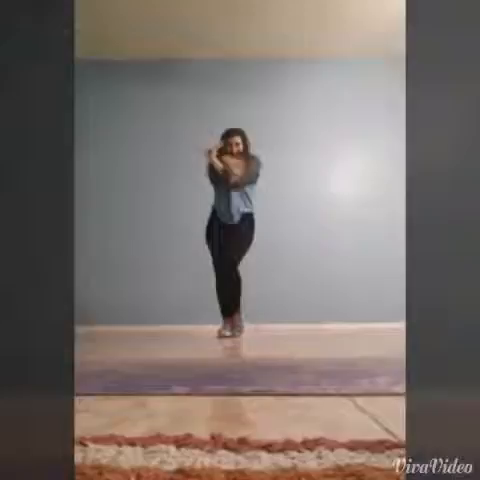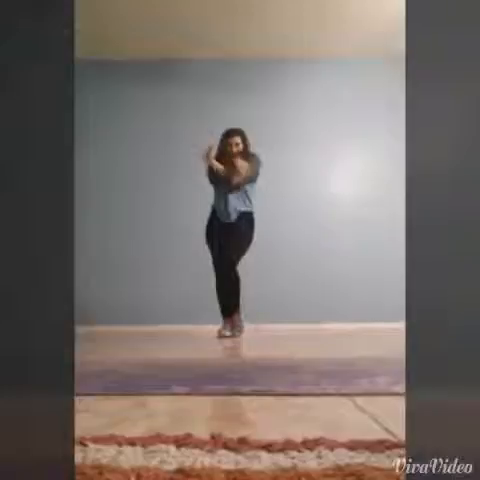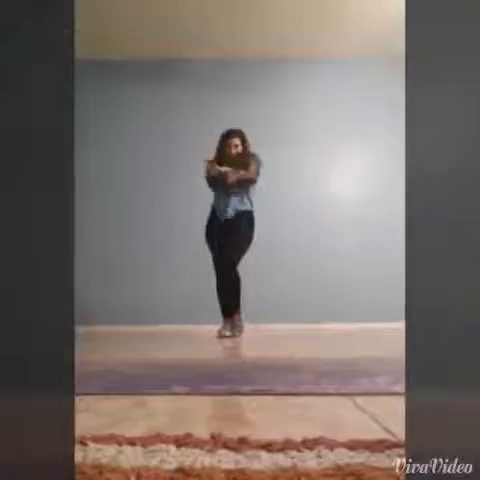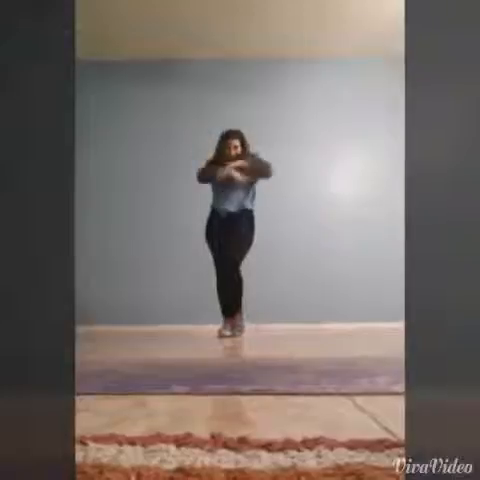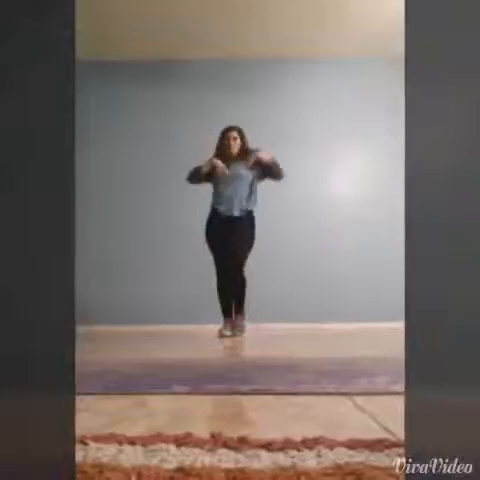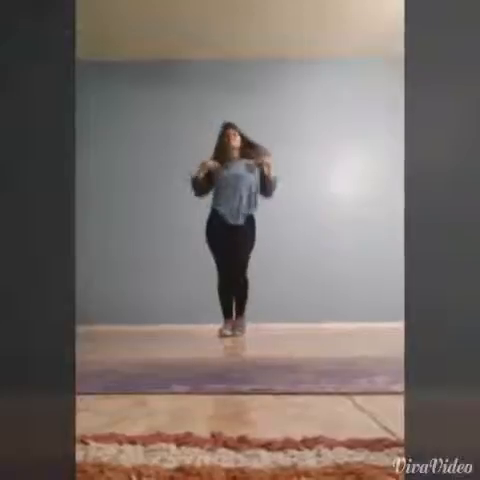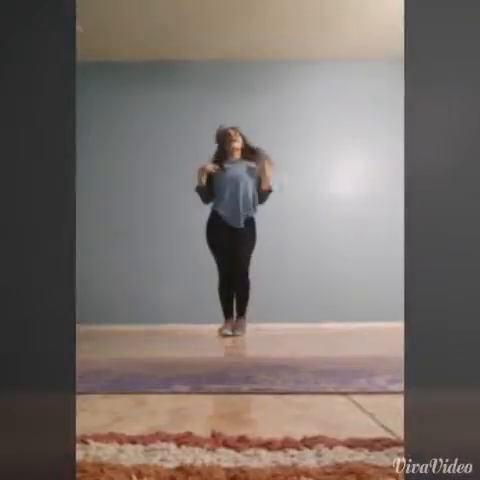
dt=0.1s
person 1, frame 1
left shoulder: (252, 162)
right shoulder: (219, 162)
left elbow: (239, 181)
right elbow: (216, 180)
left wrist: (233, 169)
right wrist: (213, 161)
left hip: (242, 221)
right hip: (218, 221)
left knee: (229, 265)
right knee: (219, 269)
left ankle: (236, 314)
right ankle: (227, 319)
person 1, frame 2
left shoulder: (252, 160)
right shoulder: (219, 163)
left elbow: (239, 181)
right elbow: (216, 180)
left wrist: (240, 173)
right wrist: (213, 164)
left hip: (242, 220)
right hip: (218, 220)
left knee: (228, 265)
right knee: (219, 269)
left ankle: (236, 314)
right ankle: (227, 319)
person 1, frame 3
left shoulder: (250, 160)
right shoulder: (217, 164)
left elbow: (250, 176)
right elbow: (213, 183)
left wrist: (242, 175)
right wrist: (220, 172)
left hip: (242, 219)
right hip: (218, 220)
left knee: (229, 265)
right knee: (220, 269)
left ankle: (237, 314)
right ankle: (226, 319)
person 1, frame 4
left shoulder: (251, 161)
right shoulder: (215, 164)
left elbow: (267, 171)
right elbow: (202, 177)
left wrist: (241, 164)
right wrist: (225, 171)
left hip: (242, 219)
right hip: (218, 219)
left knee: (231, 265)
right knee: (221, 269)
left ankle: (238, 314)
right ankle: (227, 318)
person 1, frame 5
left shoulder: (253, 162)
right shoulder: (216, 165)
left elbow: (278, 174)
right elbow: (192, 178)
left wrist: (267, 158)
right wrist: (207, 167)
left hip: (244, 221)
right hip: (218, 221)
left knee: (236, 268)
right knee: (222, 271)
left ankle: (240, 316)
right ankle: (227, 319)
person 1, frame 6
left shoulder: (254, 163)
right shoulder: (215, 166)
left elbow: (268, 192)
right elbow: (199, 191)
left wrist: (267, 170)
right wrist: (201, 171)
left hip: (244, 223)
right hip: (218, 222)
left knee: (239, 270)
right knee: (224, 271)
left ankle: (240, 317)
right ankle: (227, 319)
person 1, frame 7
left shoulder: (255, 165)
right shoulder: (216, 167)
left elbow: (260, 199)
right elbow: (207, 198)
left wrist: (267, 179)
right wrist: (202, 178)
left hip: (245, 225)
right hip: (219, 225)
left knee: (241, 271)
right knee: (225, 272)
left ankle: (241, 318)
right ankle: (228, 319)
